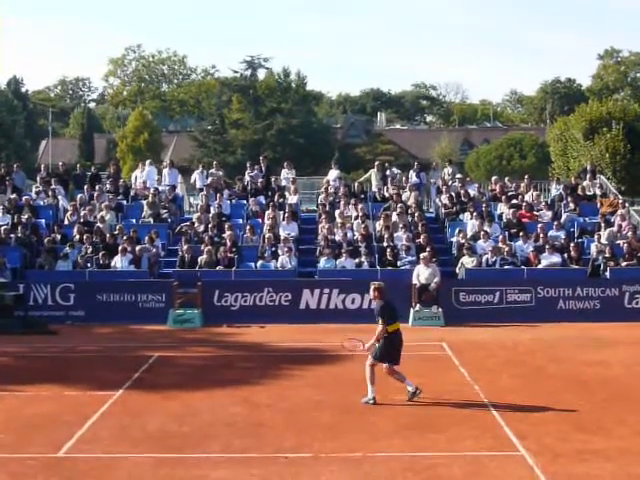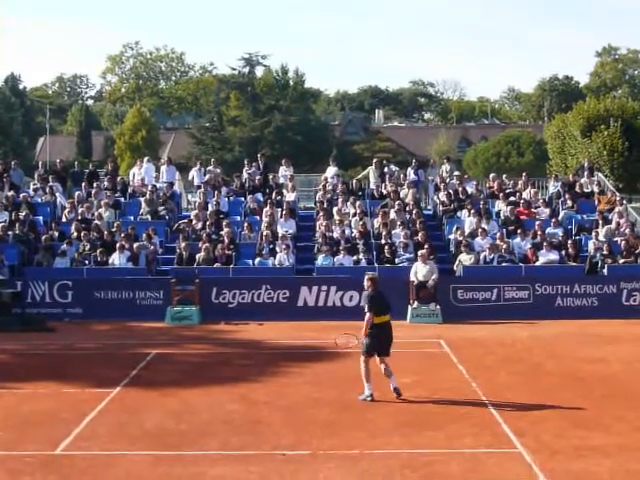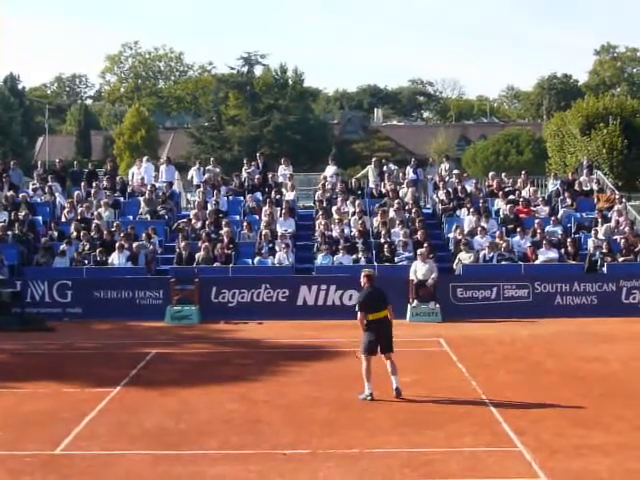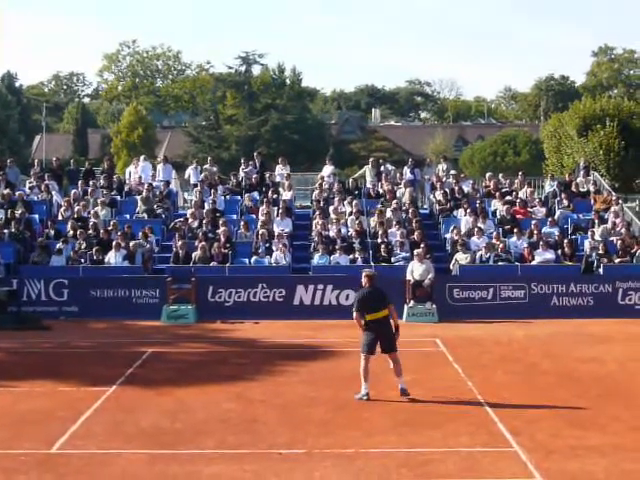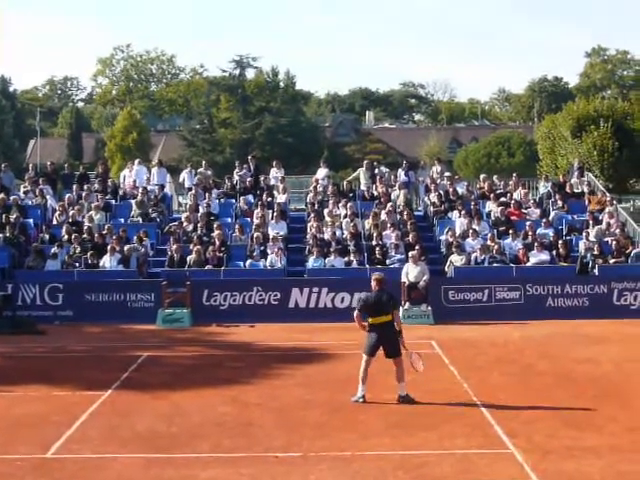
dt=0.2s
person 1, frame 1
left shoulder: (380, 307)
right shoulder: (388, 304)
left elbow: (382, 328)
left wrist: (371, 343)
right wrist: (378, 339)
left hip: (388, 340)
right hip: (397, 338)
left knee: (370, 364)
right knee: (390, 369)
left ankle: (371, 396)
right ankle: (413, 388)
person 1, frame 2
left shoulder: (369, 296)
right shoulder: (382, 295)
left elbow: (369, 317)
left wrist: (364, 332)
left hip: (375, 332)
right hip: (387, 331)
left knee: (364, 361)
right knee: (382, 362)
left ankle: (368, 393)
right ankle: (394, 386)
person 1, frame 3
left shoulder: (362, 295)
right shoulder: (381, 292)
left elbow: (360, 317)
right elbow: (390, 310)
left wrist: (365, 330)
left hip: (372, 329)
right hip: (385, 327)
left knee: (366, 360)
right knee: (389, 358)
left ankle: (368, 392)
right ankle: (396, 387)
person 1, frame 4
left shoulder: (360, 295)
right shoulder: (381, 292)
left elbow: (356, 316)
right elbow: (392, 310)
left wrist: (363, 328)
right wrist: (396, 328)
left hip: (371, 329)
right hip: (386, 328)
left knee: (365, 360)
right knee: (394, 358)
left ankle: (364, 392)
right ankle: (402, 388)
person 1, frame 5
left shoulder: (366, 298)
right shoulder: (390, 297)
left elbow: (356, 315)
right elbow: (396, 316)
left wrist: (363, 327)
right wrist: (400, 334)
left hip: (374, 333)
right hip: (390, 333)
left knee: (366, 362)
right knee: (398, 362)
left ankle: (360, 395)
right ankle: (402, 394)
